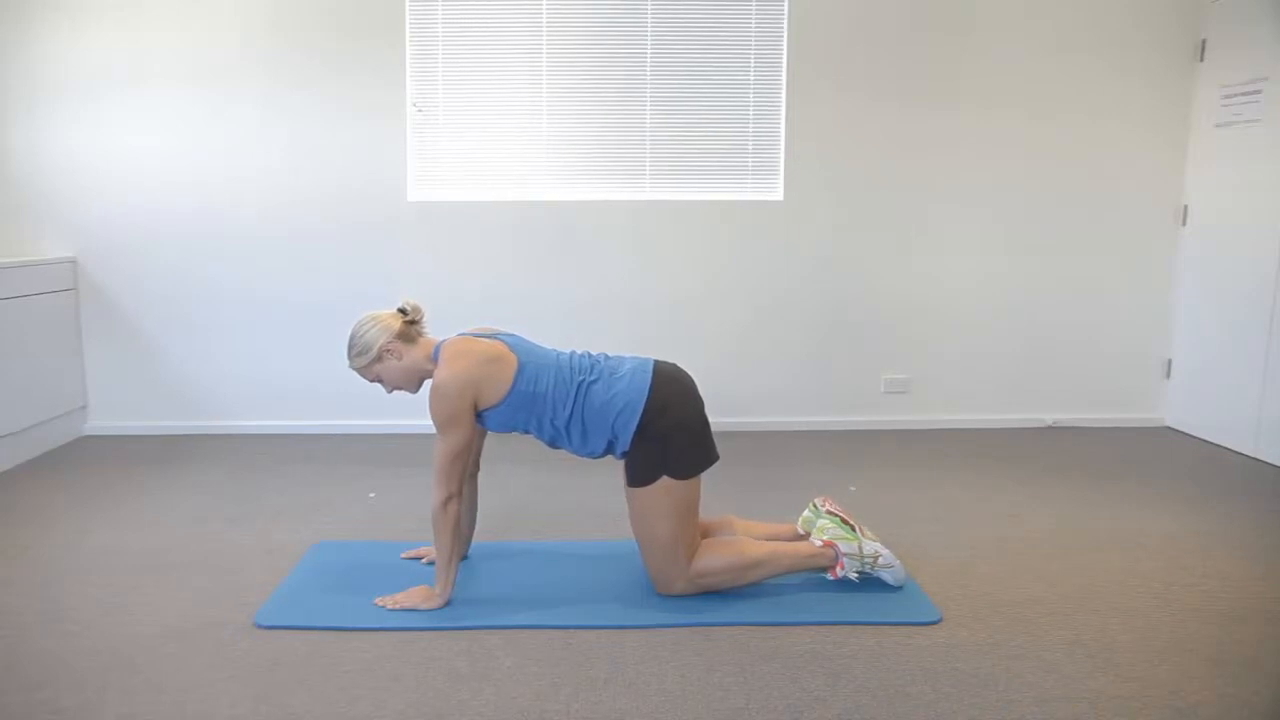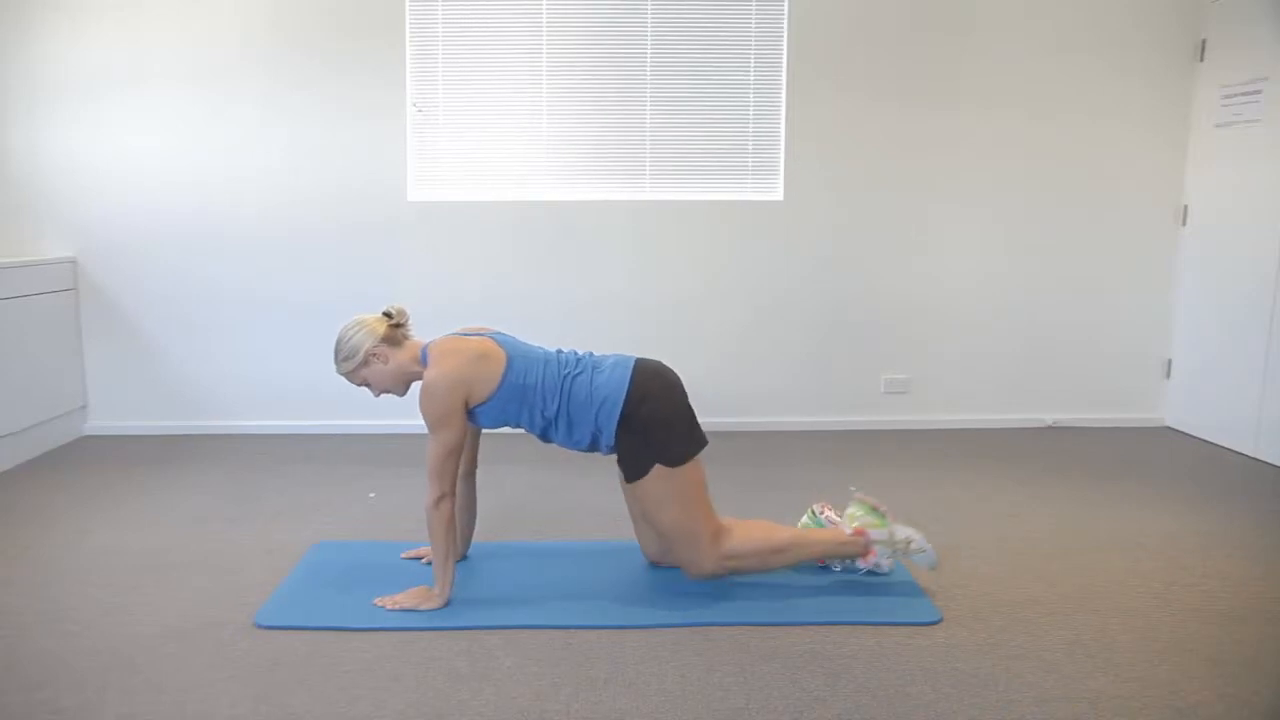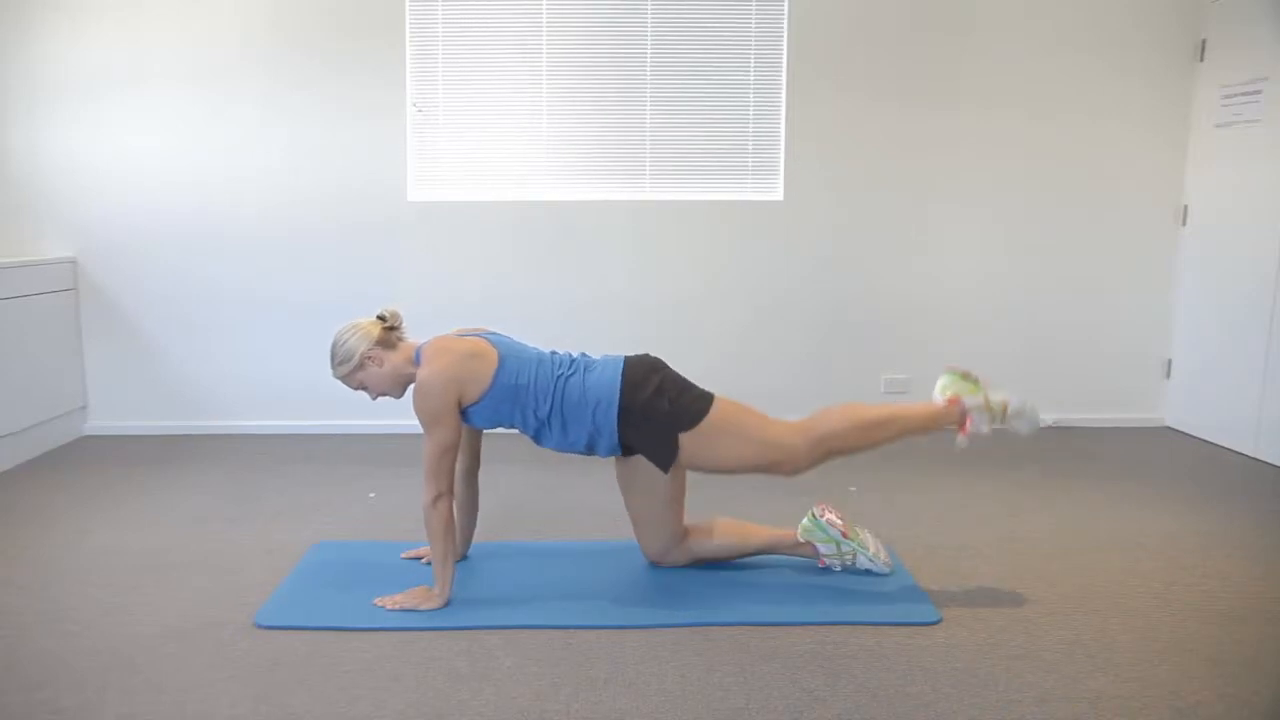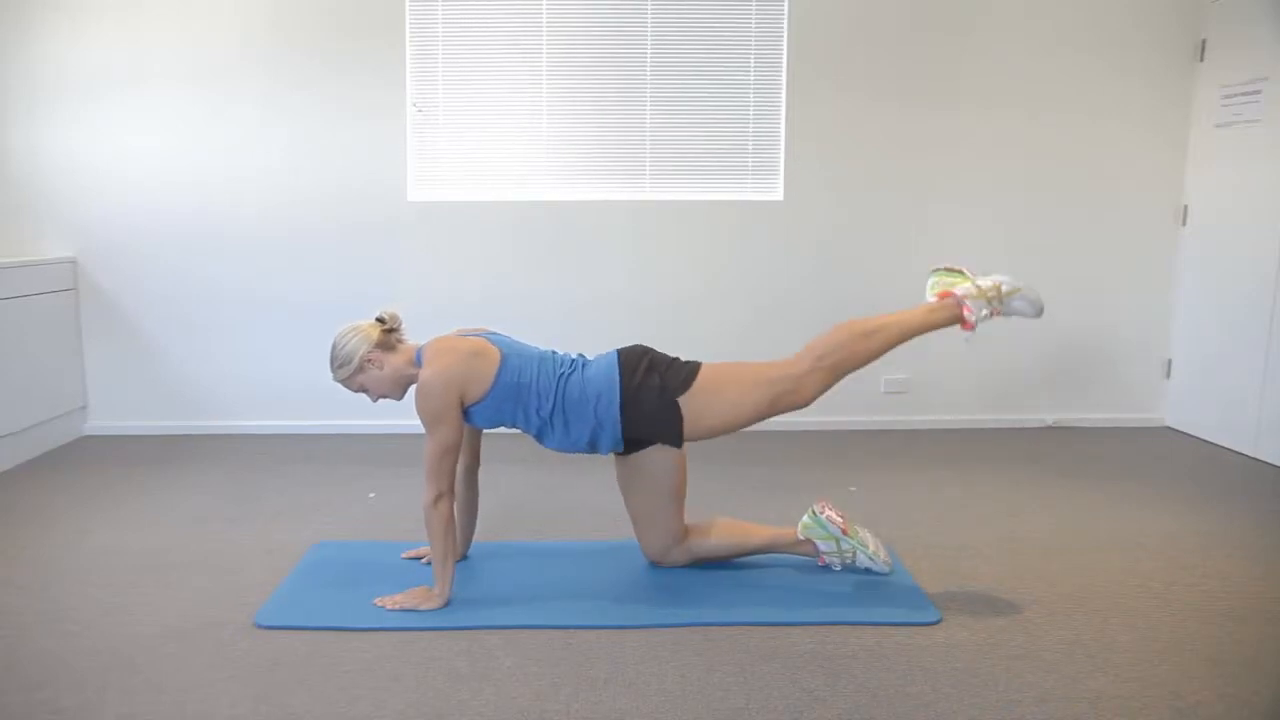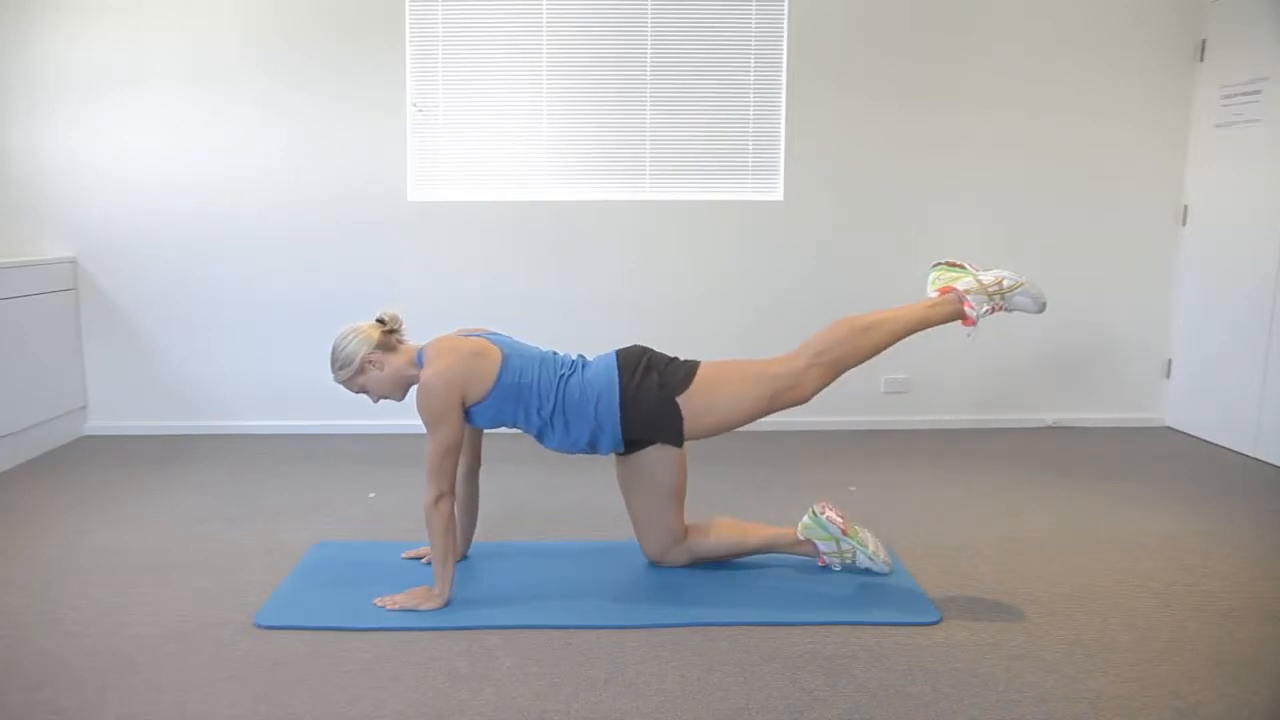
dt=0.5s
person 1, frame 1
left shoulder: (450, 380)
right shoulder: (467, 353)
left elbow: (448, 492)
right elbow: (469, 472)
left wrist: (441, 589)
right wrist: (457, 547)
left hip: (655, 417)
right hip: (653, 399)
left knee: (674, 576)
right knee: (675, 539)
left ankle: (832, 551)
right ankle: (812, 527)
person 1, frame 2
left shoulder: (439, 380)
right shoulder: (454, 355)
left elbow: (441, 492)
right elbow: (466, 472)
left wrist: (439, 589)
right wrist: (456, 548)
left hip: (639, 411)
right hip: (637, 399)
left knee: (704, 559)
right knee: (666, 549)
left ankle: (859, 538)
right ankle: (814, 529)
person 1, frame 3
left shoulder: (432, 382)
right shoulder: (454, 355)
left elbow: (438, 492)
right elbow: (468, 471)
left wrist: (439, 588)
right wrist: (457, 547)
left hip: (641, 405)
right hip: (629, 413)
left knee: (799, 447)
right knee: (668, 549)
left ankle: (962, 407)
right ankle: (813, 538)
person 1, frame 4
left shoulder: (436, 380)
right shoulder: (454, 359)
left elbow: (439, 491)
right elbow: (468, 470)
left wrist: (439, 589)
right wrist: (457, 547)
left hip: (641, 397)
right hip: (632, 413)
left knee: (801, 376)
right knee: (669, 549)
left ankle: (958, 306)
right ankle: (811, 536)
person 1, frame 5
left shoulder: (436, 380)
right shoulder: (454, 354)
left elbow: (439, 491)
right elbow: (469, 467)
left wrist: (438, 588)
right wrist: (458, 547)
left hip: (641, 394)
right hip: (632, 413)
left knee: (802, 372)
right knee: (669, 549)
left ankle: (960, 300)
right ankle: (812, 536)
